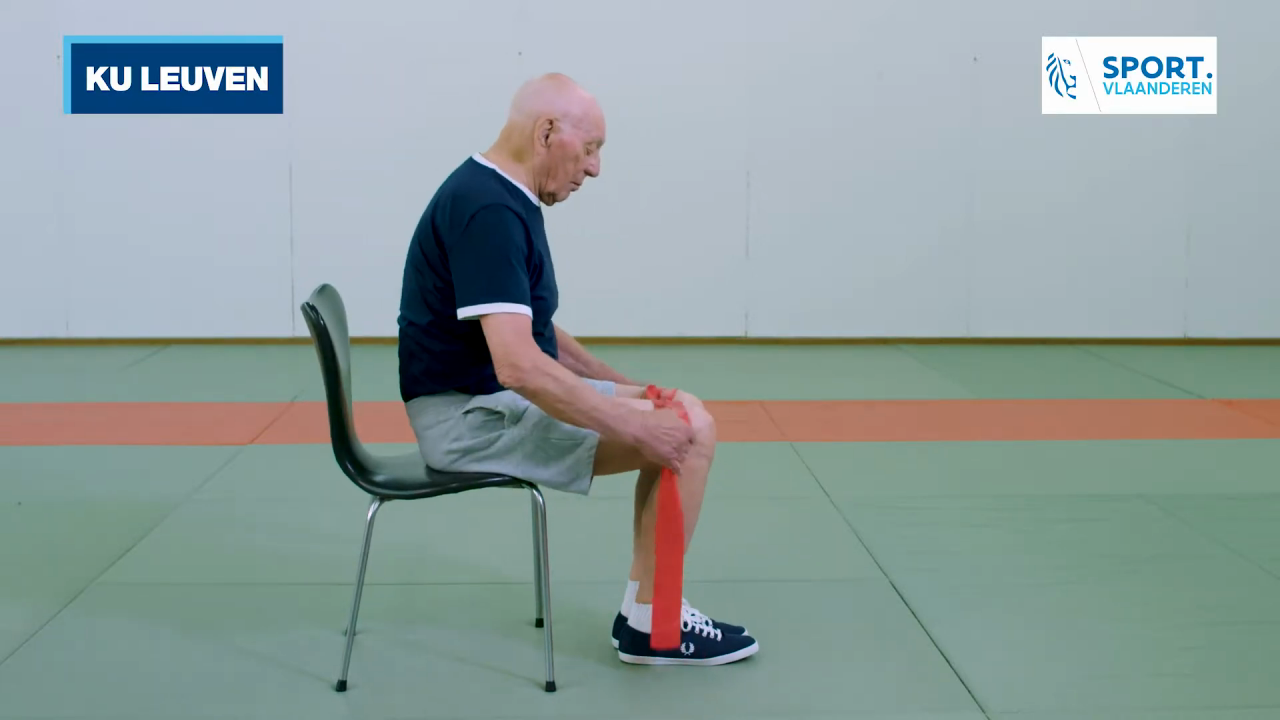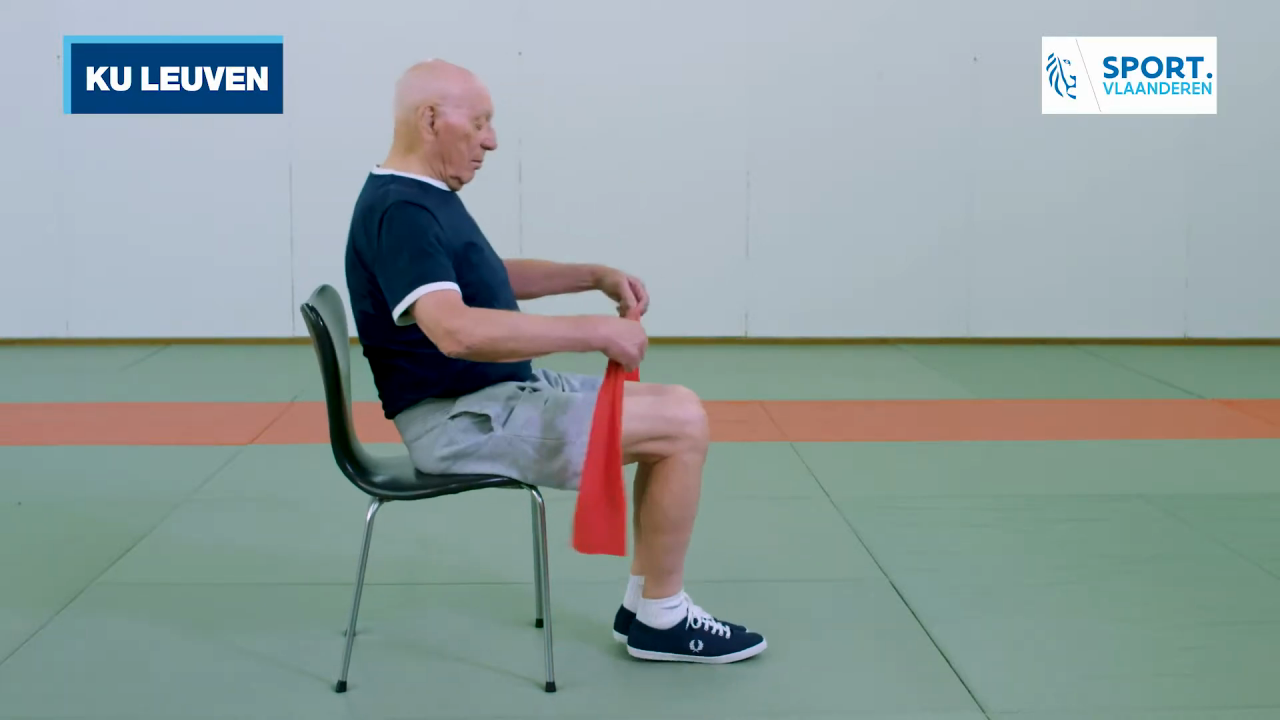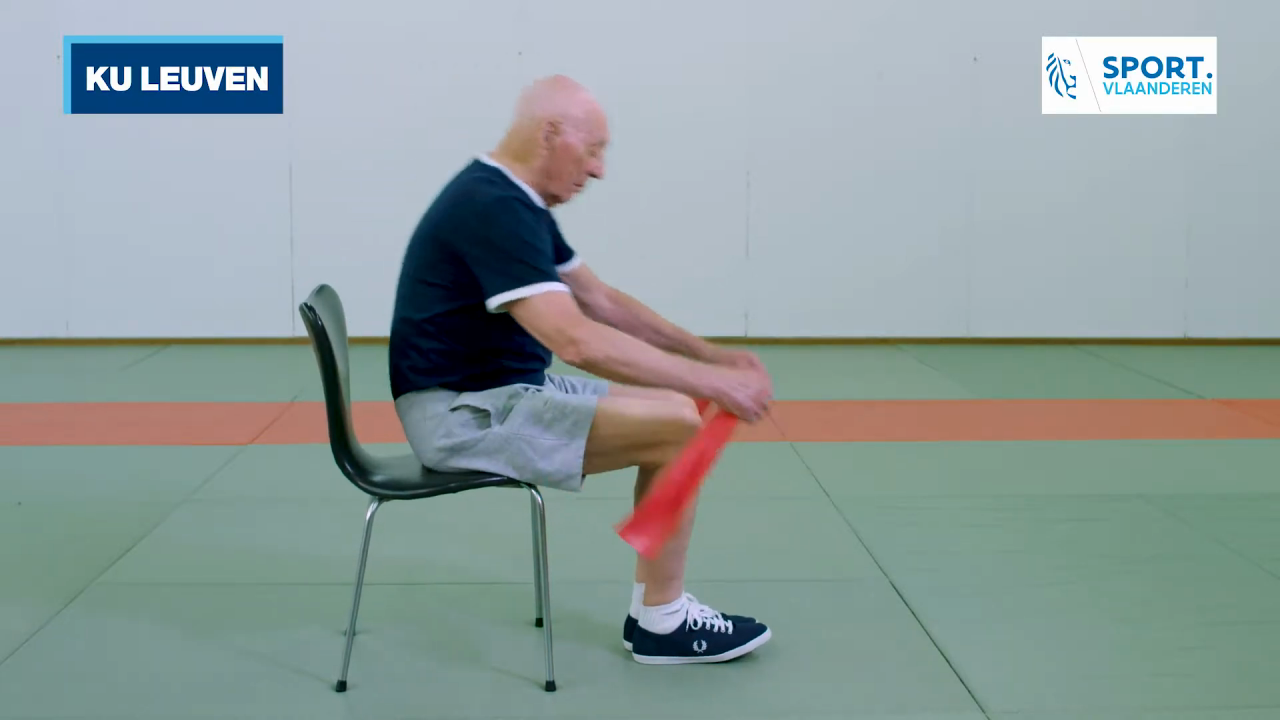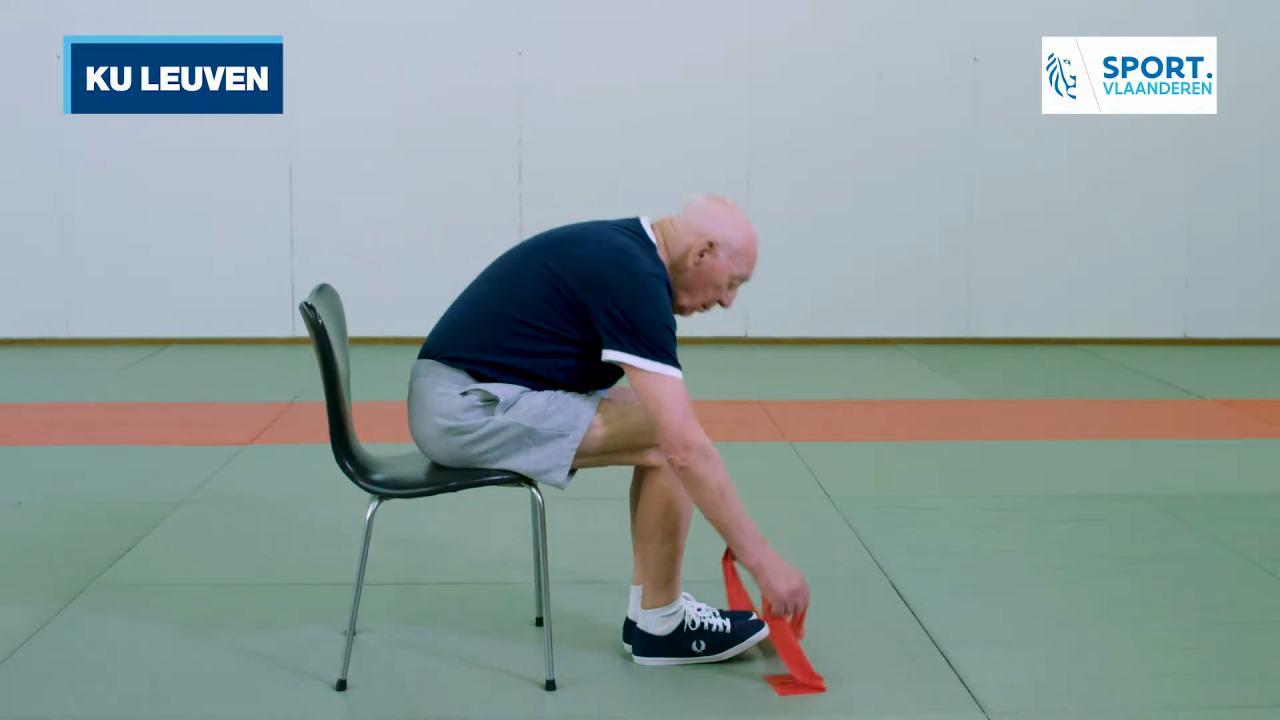
dt=0.5s
person 1, frame 1
left shoulder: (498, 195)
right shoulder: (490, 211)
right elbow: (519, 366)
left wrist: (620, 386)
right wrist: (635, 428)
left hip: (494, 399)
right hip: (473, 416)
left knee: (684, 416)
right knee: (687, 435)
left ankle: (648, 607)
right ankle: (650, 623)
person 1, frame 2
left shoulder: (423, 196)
right shoulder: (400, 211)
left elbow: (495, 279)
right elbow: (457, 332)
left wrist: (596, 275)
right wrist: (594, 330)
left hip: (497, 393)
right hip: (462, 421)
left knee: (679, 407)
right knee: (682, 428)
left ankle: (648, 604)
right ankle: (661, 618)
person 1, frame 3
left shoulder: (507, 200)
right shoulder: (493, 208)
left elbow: (596, 297)
right elbow: (577, 341)
left wrist: (703, 351)
right wrist: (708, 382)
left hip: (497, 395)
right hip: (465, 415)
left knee: (678, 417)
right knee: (678, 431)
left ankle: (659, 607)
right ankle: (663, 621)
person 1, frame 4
left shoulder: (623, 252)
right shoulder: (634, 279)
right elbow: (686, 448)
right wrist: (763, 562)
left hip: (468, 397)
right hip: (466, 408)
left knee: (664, 434)
right knee: (667, 440)
left ankle: (656, 610)
right ankle: (660, 624)
